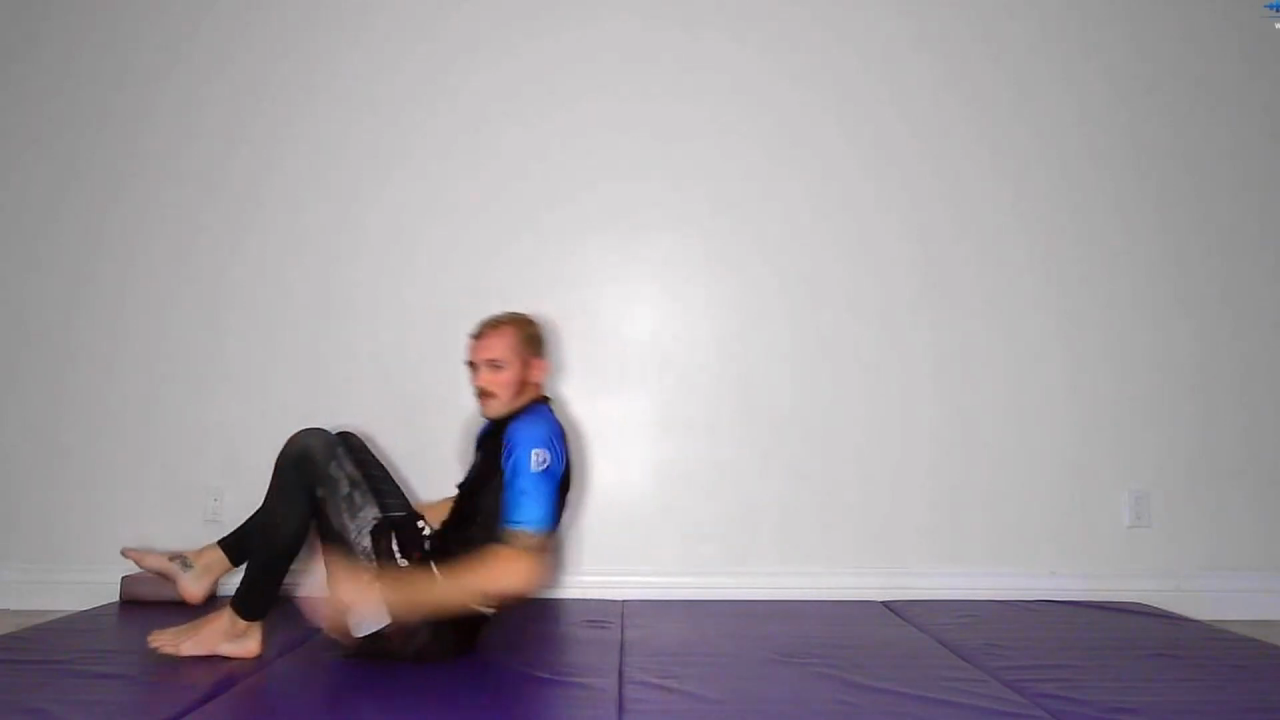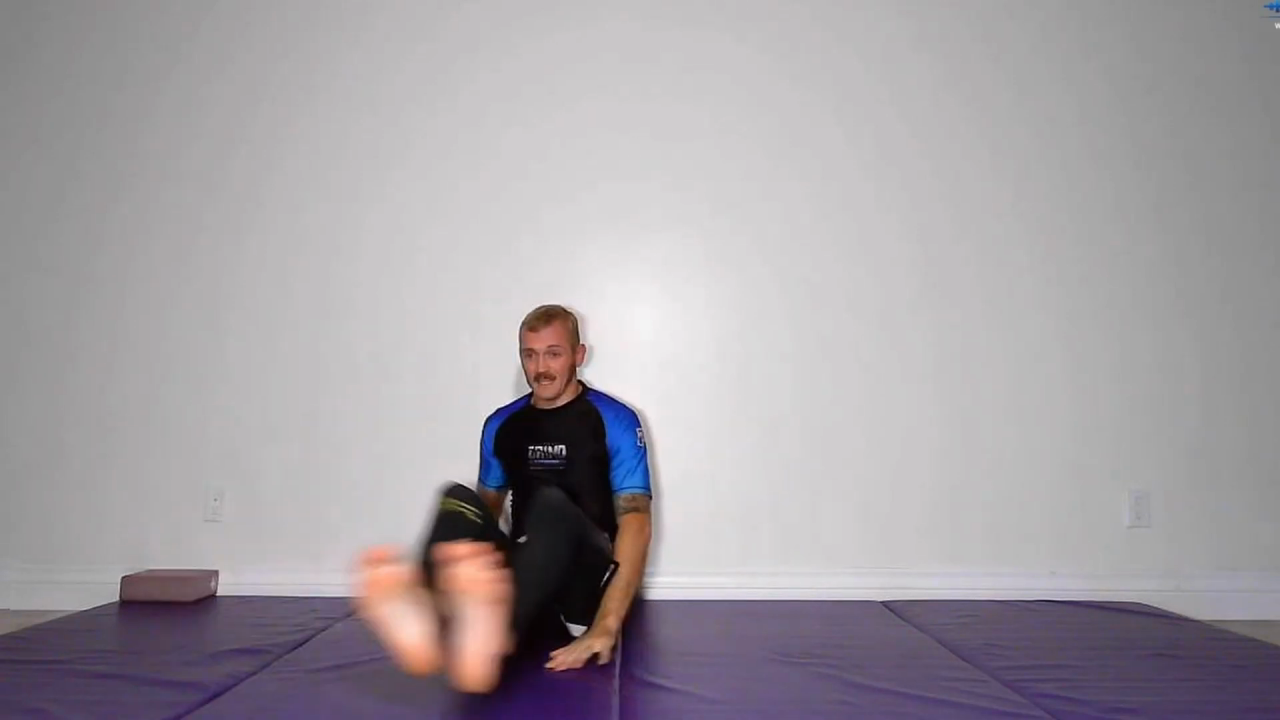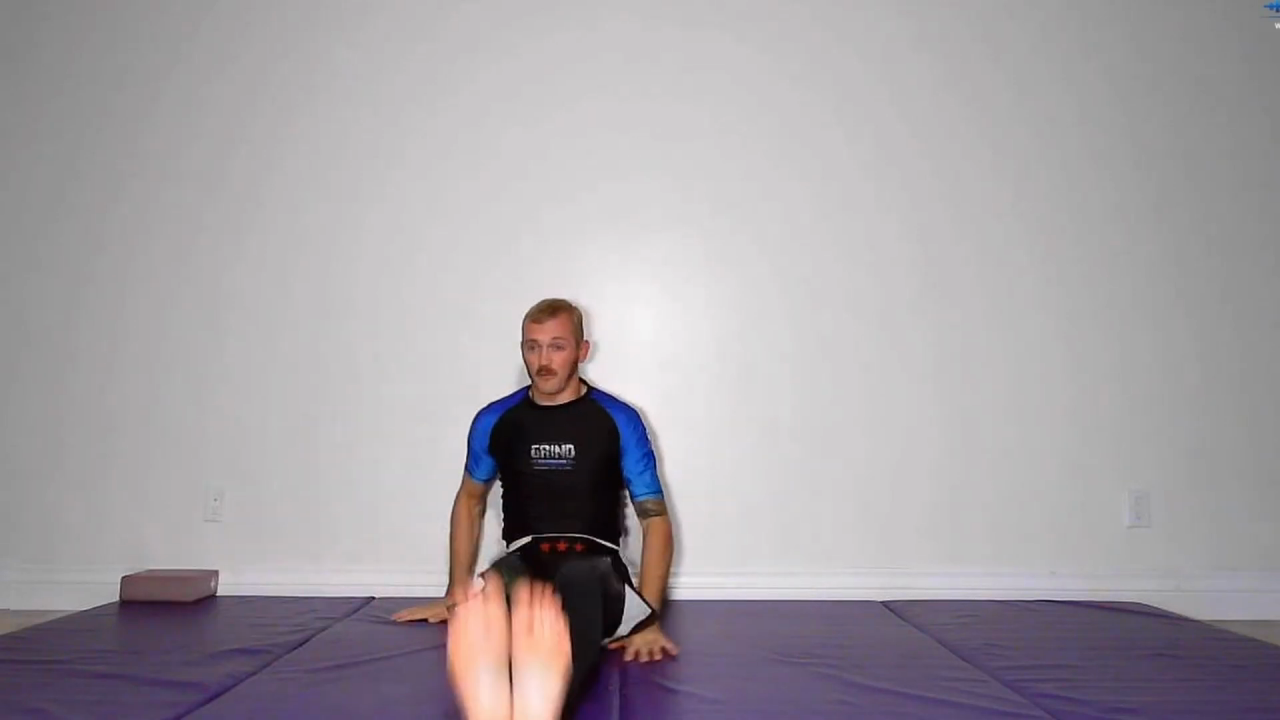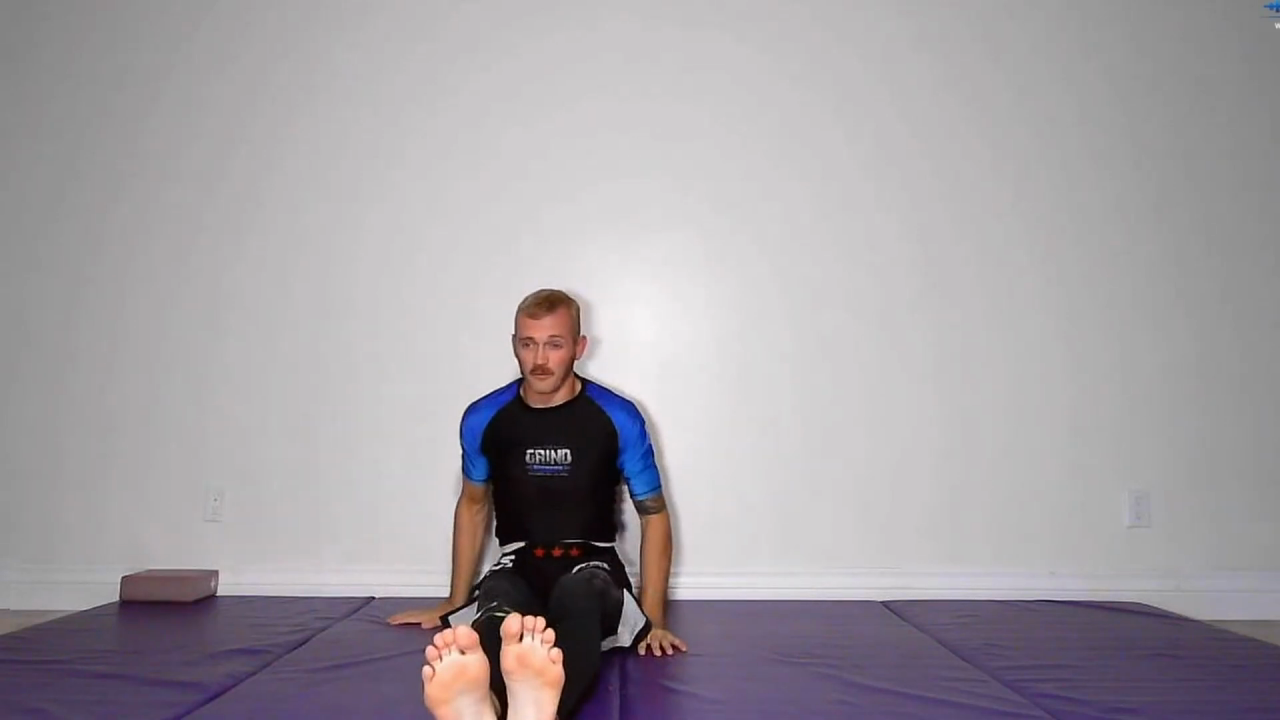
dt=0.3s
person 1, frame 1
left shoulder: (532, 436)
right shoulder: (507, 428)
left elbow: (523, 570)
left wrist: (383, 590)
left hip: (424, 623)
right hip: (425, 580)
left knee: (310, 451)
right knee: (338, 447)
left ankle: (241, 625)
right ankle: (213, 562)
person 1, frame 2
left shoulder: (614, 421)
right shoulder: (502, 424)
left elbow: (635, 522)
left wrist: (606, 628)
left hip: (581, 578)
right hip: (510, 570)
left knee: (552, 506)
right knee: (457, 503)
left ankle: (482, 644)
person 1, frame 3
left shoulder: (620, 421)
right shoulder: (494, 420)
left elbow: (655, 520)
right elbow: (471, 499)
left wrist: (649, 621)
right wrist: (455, 593)
left hip: (595, 571)
right hip: (523, 564)
left knee: (582, 579)
right knee: (504, 585)
person 1, frame 4
left shoulder: (618, 417)
right shoulder: (483, 418)
left elbow: (654, 515)
right elbow: (473, 506)
left wrist: (653, 618)
right wrist: (456, 601)
left hip: (589, 566)
right hip: (518, 567)
left knee: (577, 597)
right knee: (497, 610)
